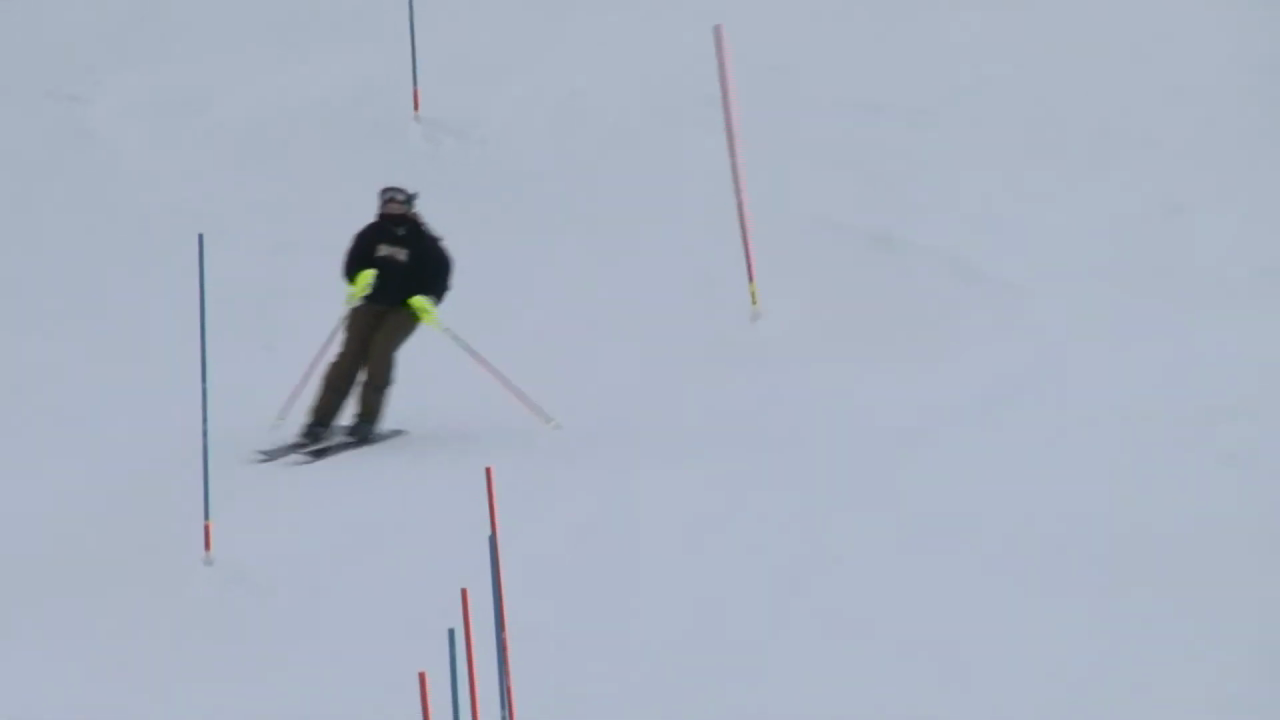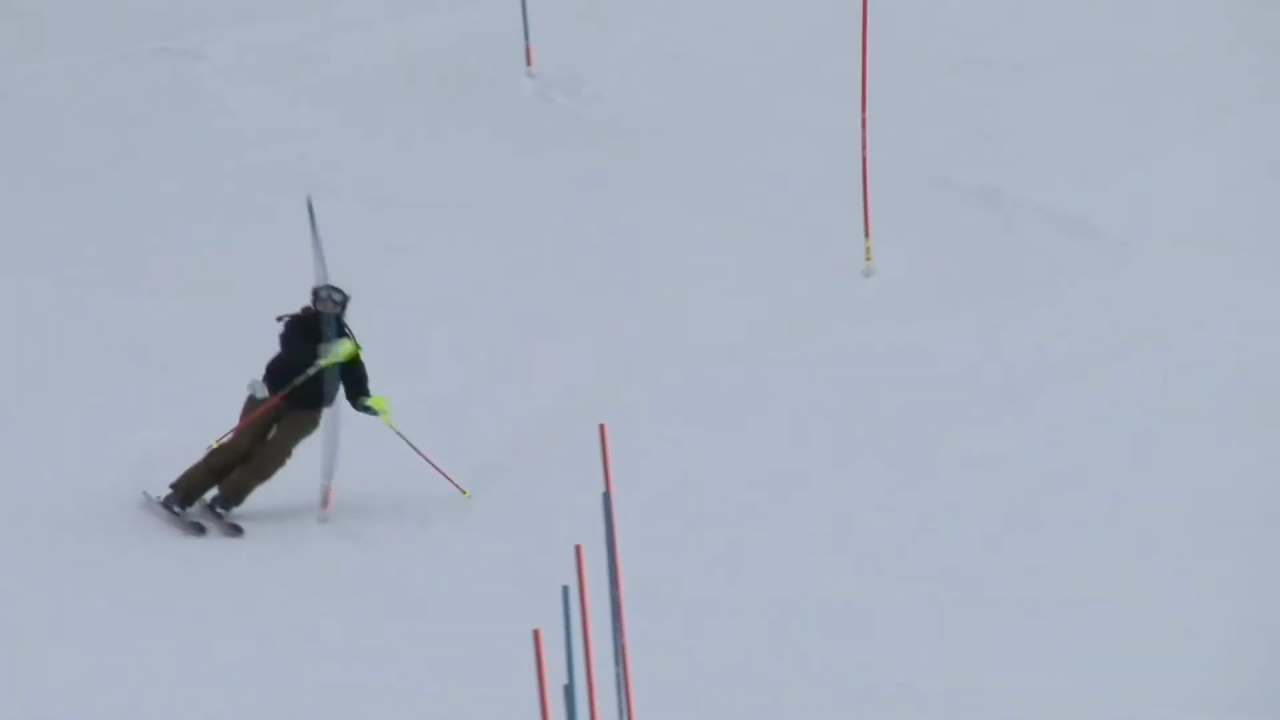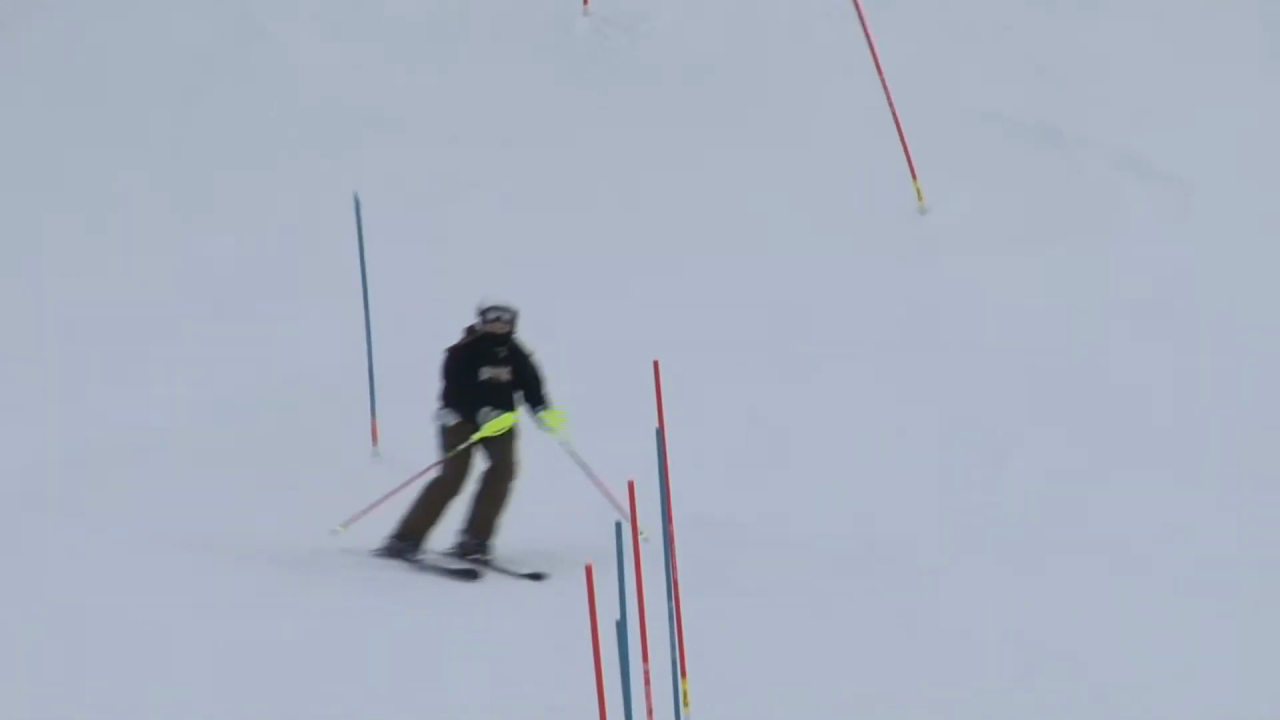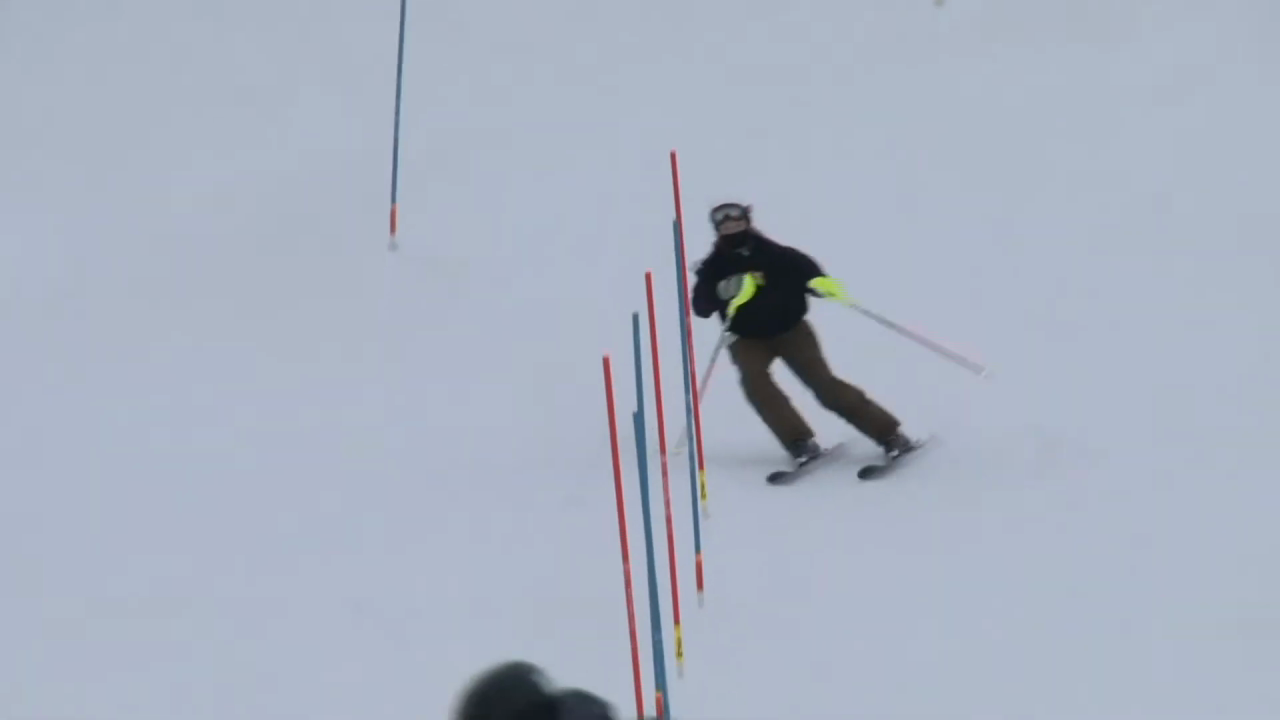
dt=0.5s
person 1, frame 1
left shoulder: (423, 241)
right shoulder: (372, 233)
left elbow: (439, 273)
right elbow: (352, 267)
left wrist: (428, 299)
right wrist: (360, 279)
left hip: (406, 308)
right hip: (371, 304)
left knee: (379, 351)
right knee: (350, 355)
left ankle: (365, 422)
right ankle: (319, 424)
person 1, frame 2
left shoulder: (343, 343)
right shoulder: (298, 325)
left elbow: (355, 380)
right elbow: (294, 351)
left wrist: (366, 401)
right wrist: (328, 353)
left hip: (306, 408)
right hip: (273, 394)
left knee: (279, 447)
right knee: (242, 444)
left ankle: (226, 499)
right ankle: (182, 494)
person 1, frame 3
left shoulder: (517, 355)
right shoulder: (462, 354)
left elbow: (532, 387)
right elbow: (457, 392)
left wrist: (544, 412)
right wrist: (484, 414)
left hip: (496, 419)
right hip: (460, 419)
left knee: (504, 466)
right knee: (454, 474)
left ankle: (473, 542)
right ankle: (405, 541)
person 1, frame 4
left shoulder: (771, 252)
right shoulder: (713, 265)
left elbow: (804, 269)
right elbow: (701, 306)
left wrist: (821, 283)
right wrist: (724, 292)
left hip: (790, 329)
right hip: (749, 338)
left knee: (824, 383)
right knee: (754, 377)
left ankle: (889, 434)
right ankle: (800, 442)
